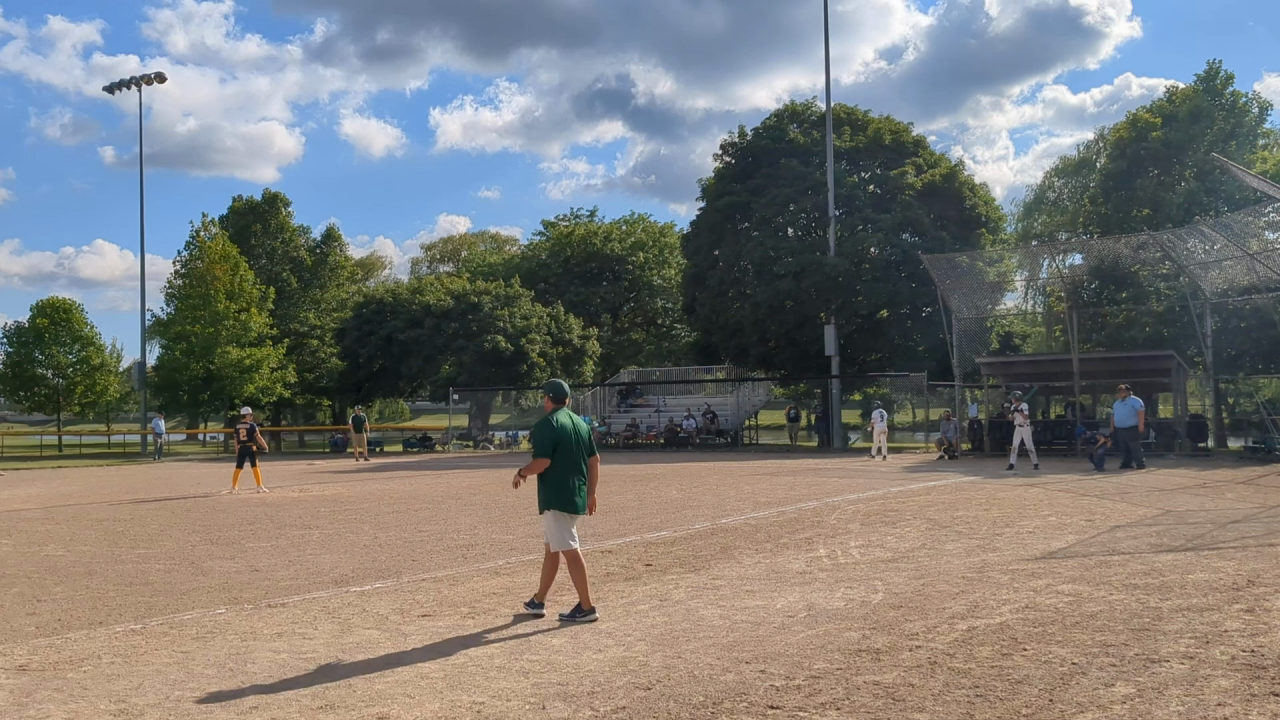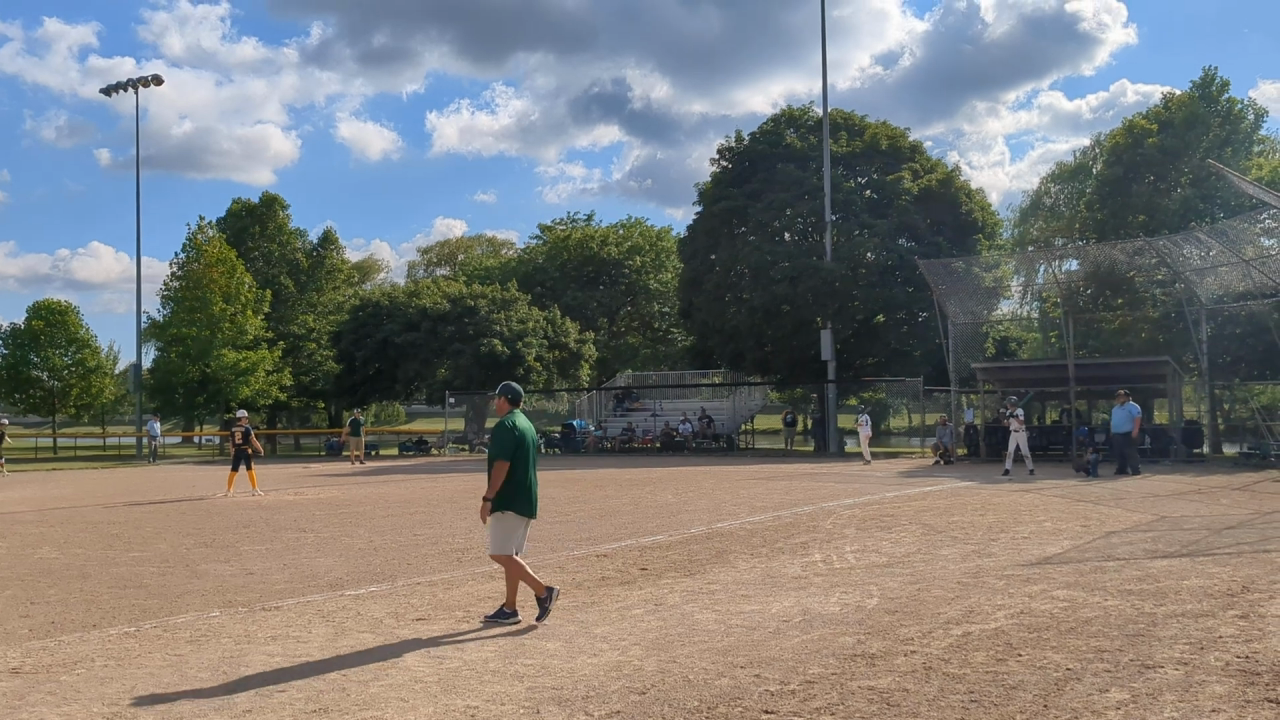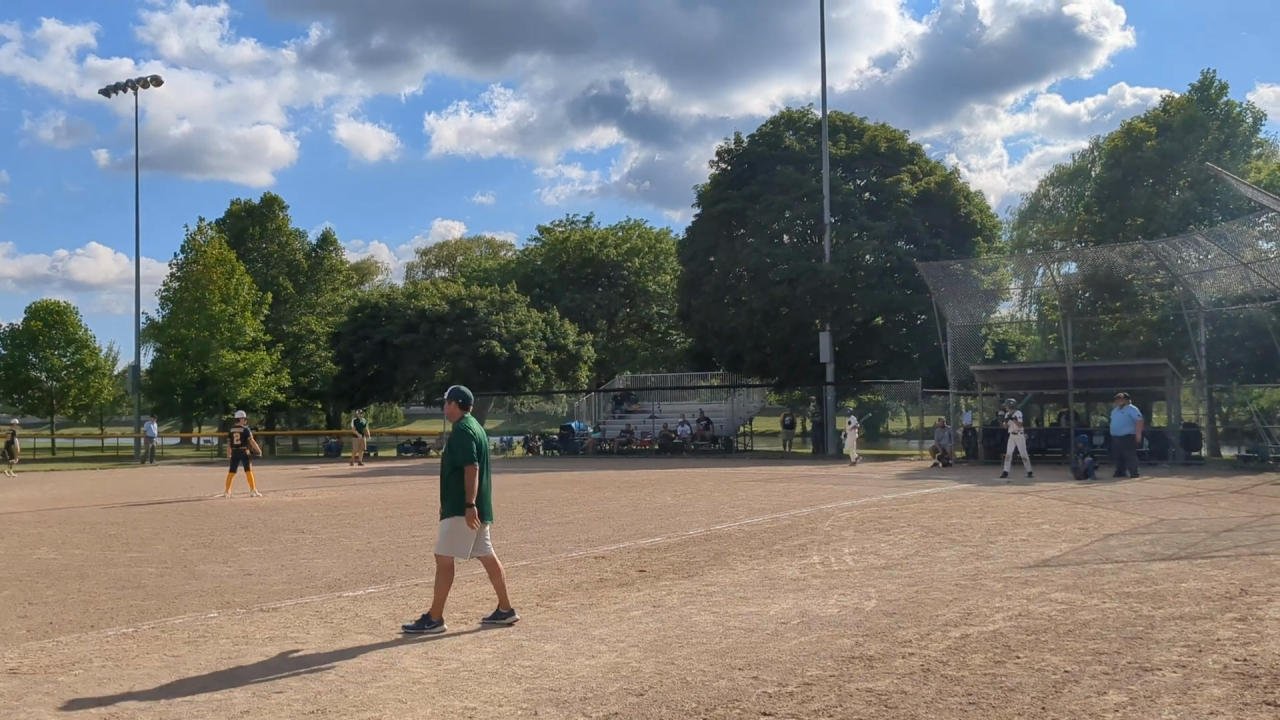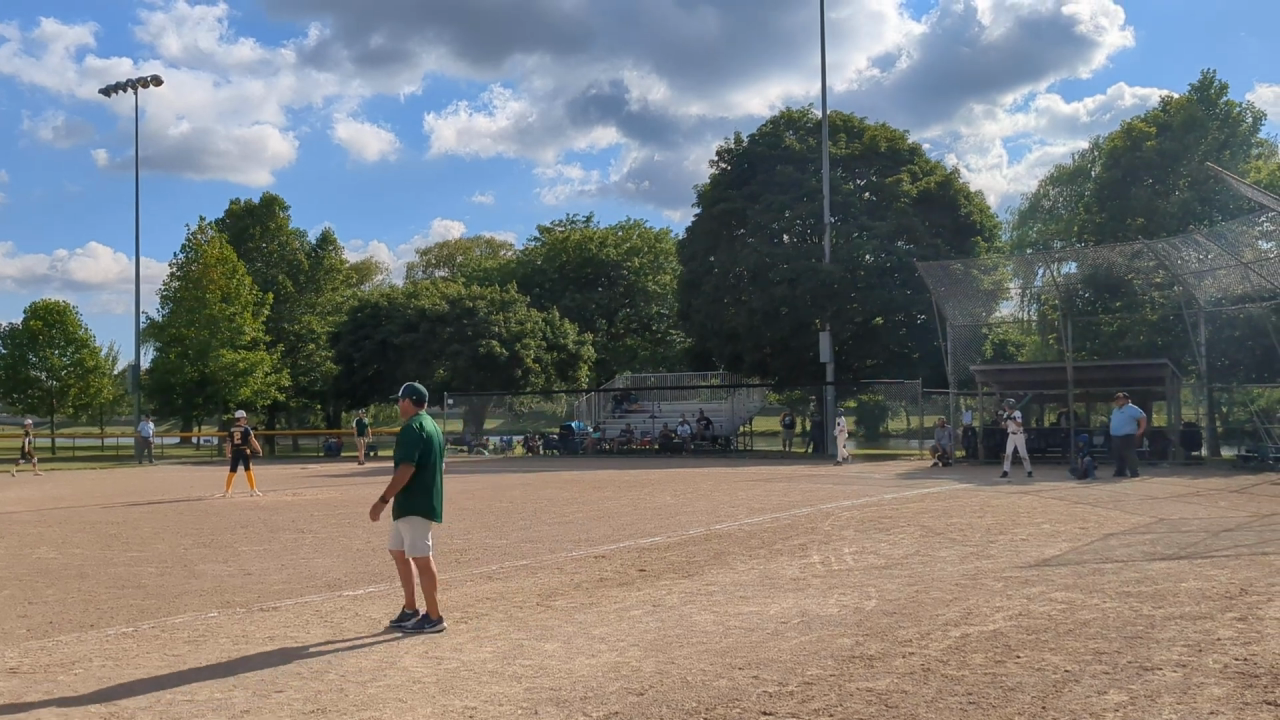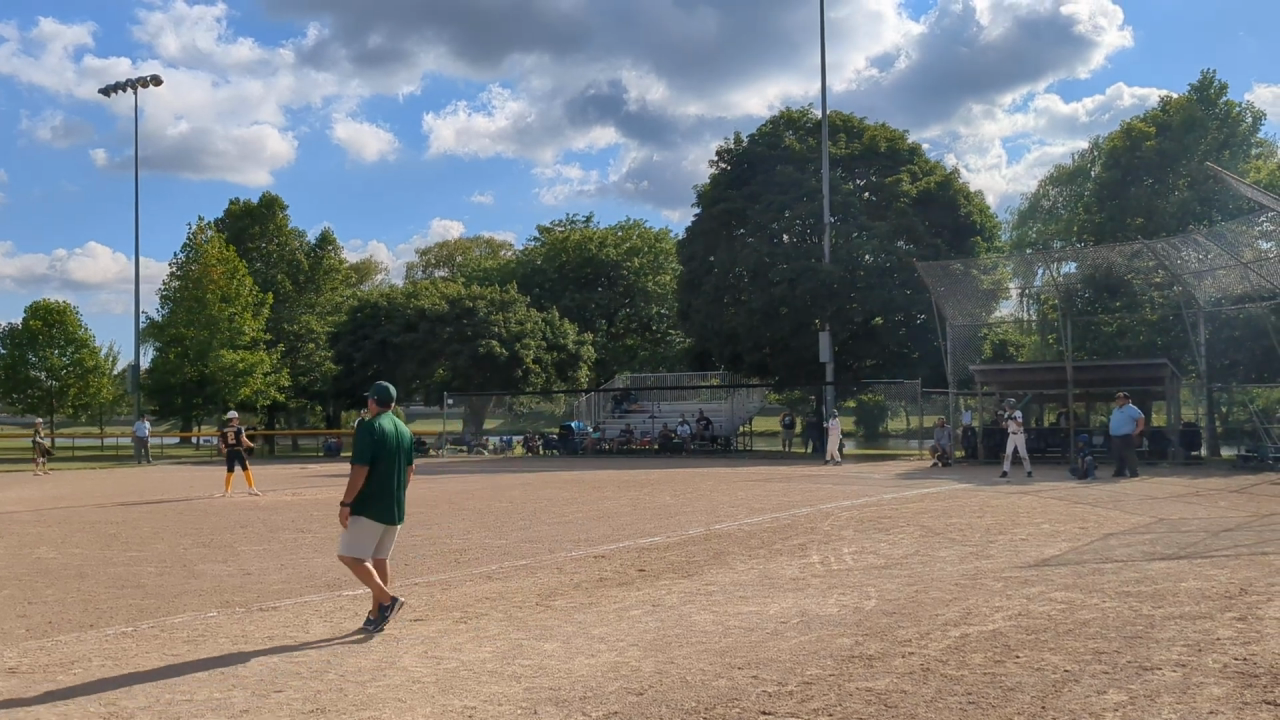
dt=0.4s
person 1, frame 1
left shoulder: (546, 424)
right shoulder: (580, 423)
left elbow: (542, 462)
right elbow: (594, 460)
left wrist: (521, 473)
right wrist: (591, 492)
left hip: (556, 498)
right hip: (576, 496)
left knee: (570, 551)
right knee: (551, 549)
left ankle: (586, 607)
right ankle: (538, 601)
person 1, frame 2
left shoulder: (505, 425)
right shoulder: (527, 425)
left elbow: (501, 465)
left wrist: (487, 498)
left hip: (509, 502)
right hip: (525, 501)
left knee: (501, 555)
right knee: (509, 553)
left ankle: (543, 591)
right ankle: (509, 608)
person 1, frame 3
left shoulder: (462, 430)
right shoulder: (474, 427)
left elbow: (472, 470)
left wrist: (469, 505)
left hip: (459, 508)
right hip: (475, 506)
left knee: (444, 558)
right knee: (487, 557)
left ankle: (435, 618)
right ankle: (505, 609)
person 1, frame 4
left shoulder: (412, 428)
right shoulder: (433, 426)
left elbow: (406, 469)
right elbow: (440, 466)
left wrist: (382, 500)
left hip: (414, 505)
right hip: (426, 502)
left knee: (421, 558)
right knee: (399, 552)
left ankle: (434, 617)
right ankle: (410, 609)
person 1, frame 5
left shoulder: (368, 427)
right shoulder: (404, 429)
left elbow: (360, 470)
right elbow: (409, 469)
left wrist: (345, 503)
left hip: (369, 507)
right hip: (395, 507)
left knee: (351, 556)
right knee: (379, 559)
left ankle: (387, 600)
right ankle: (376, 615)
